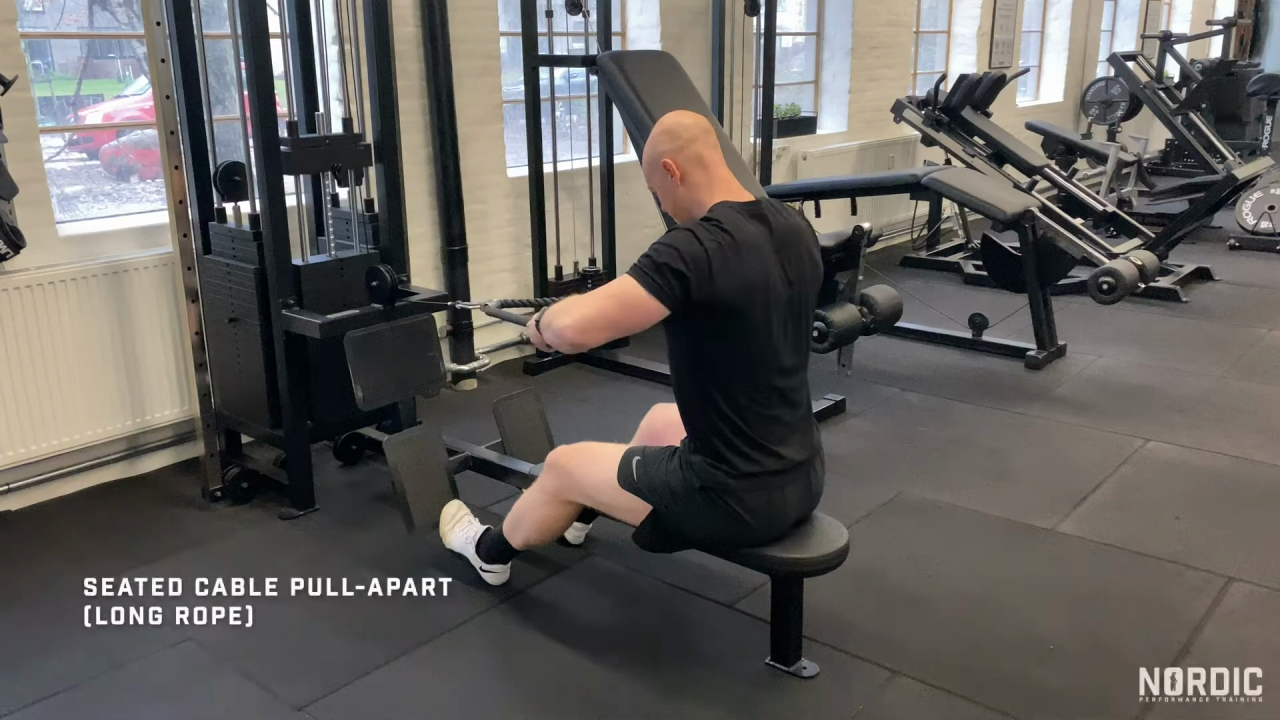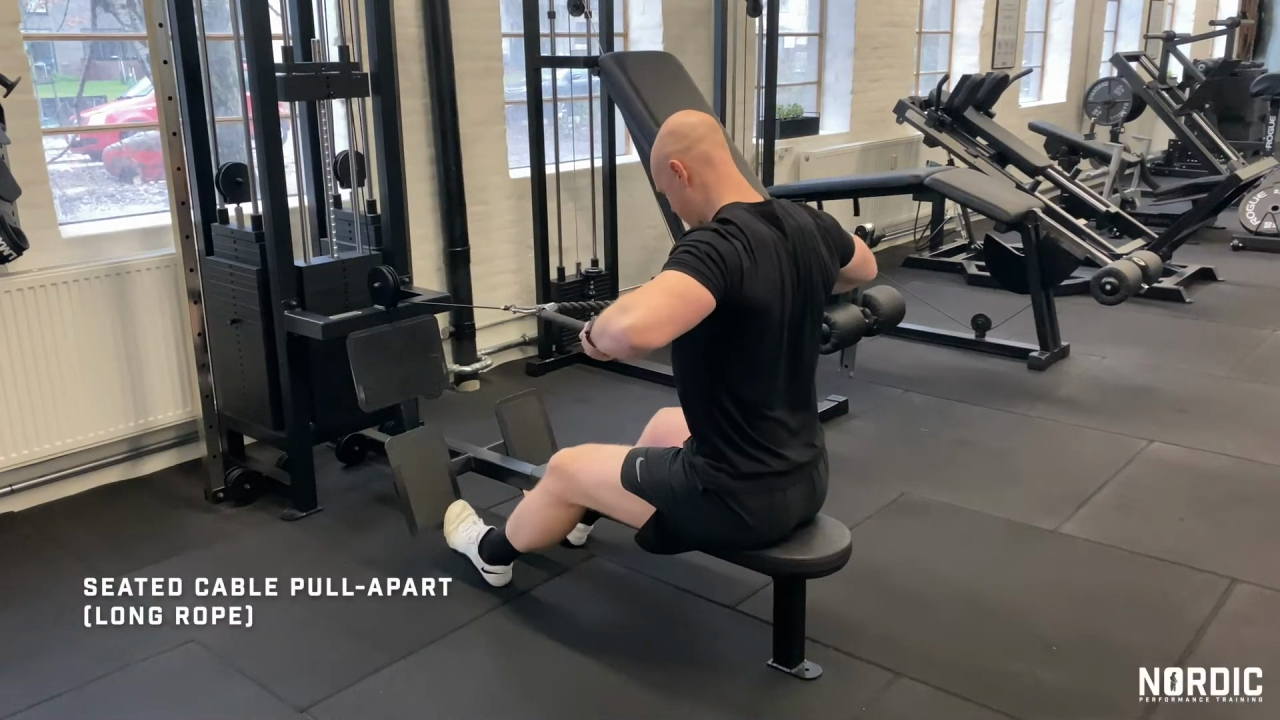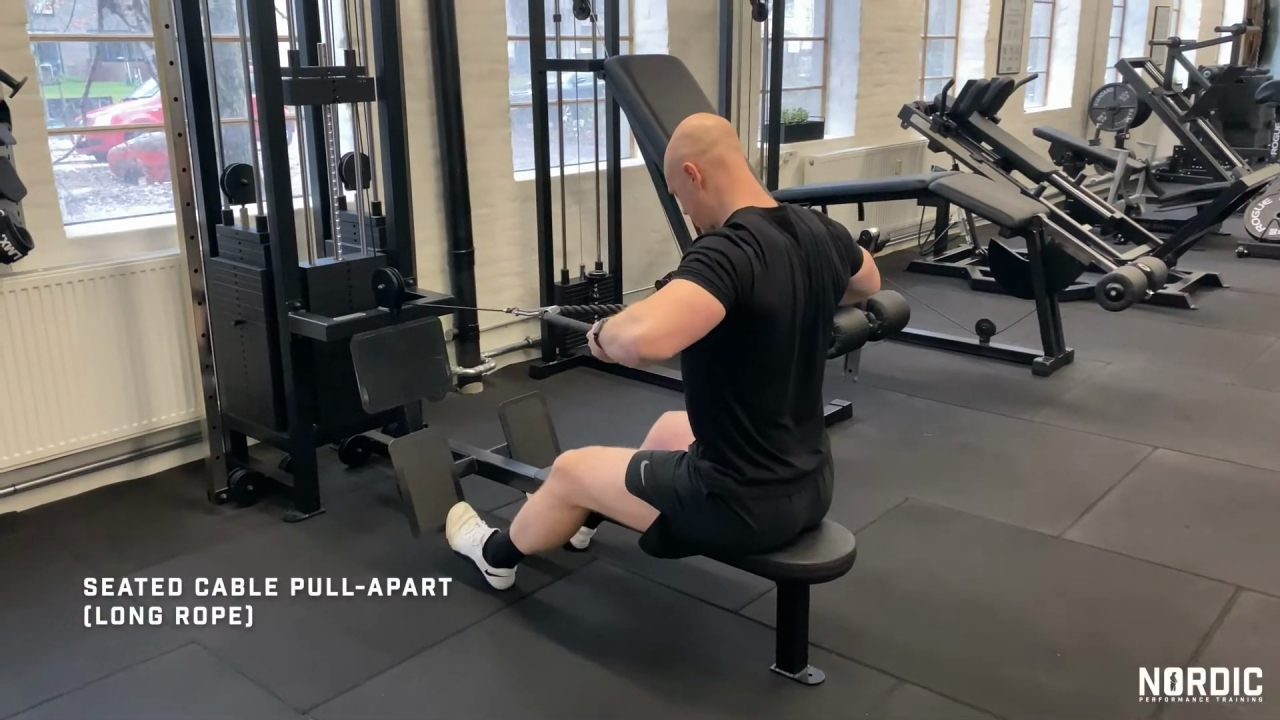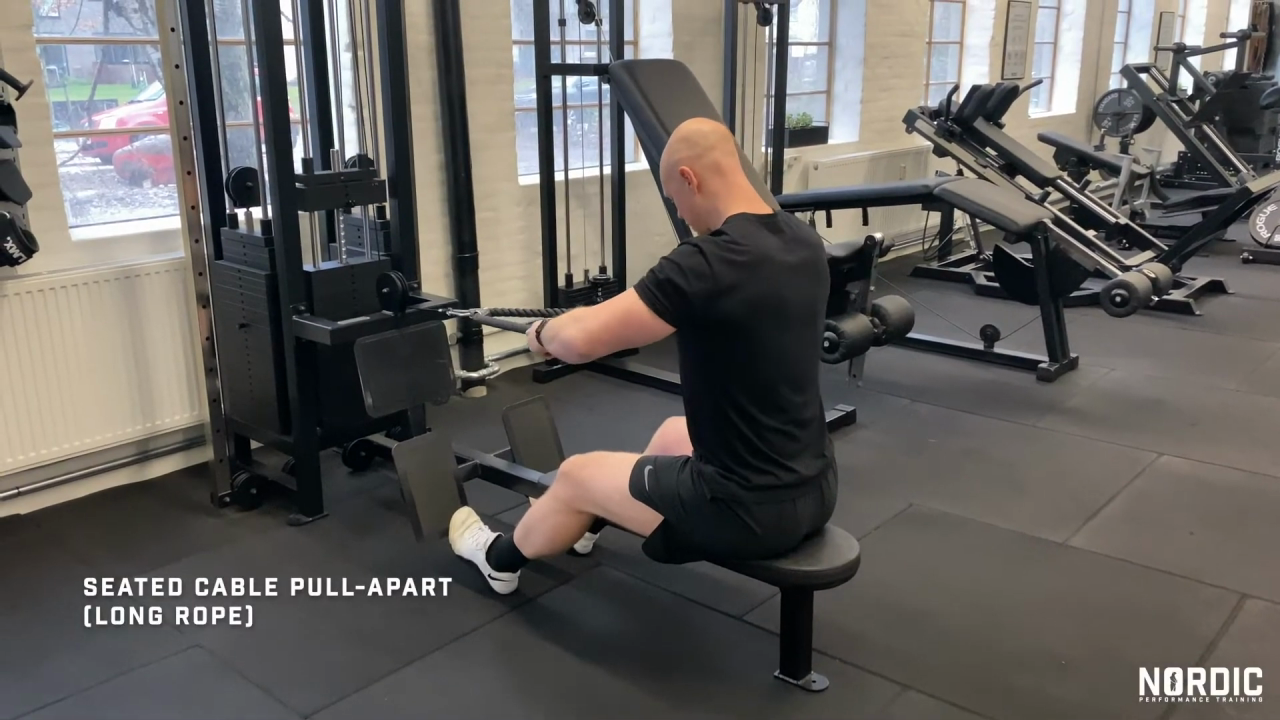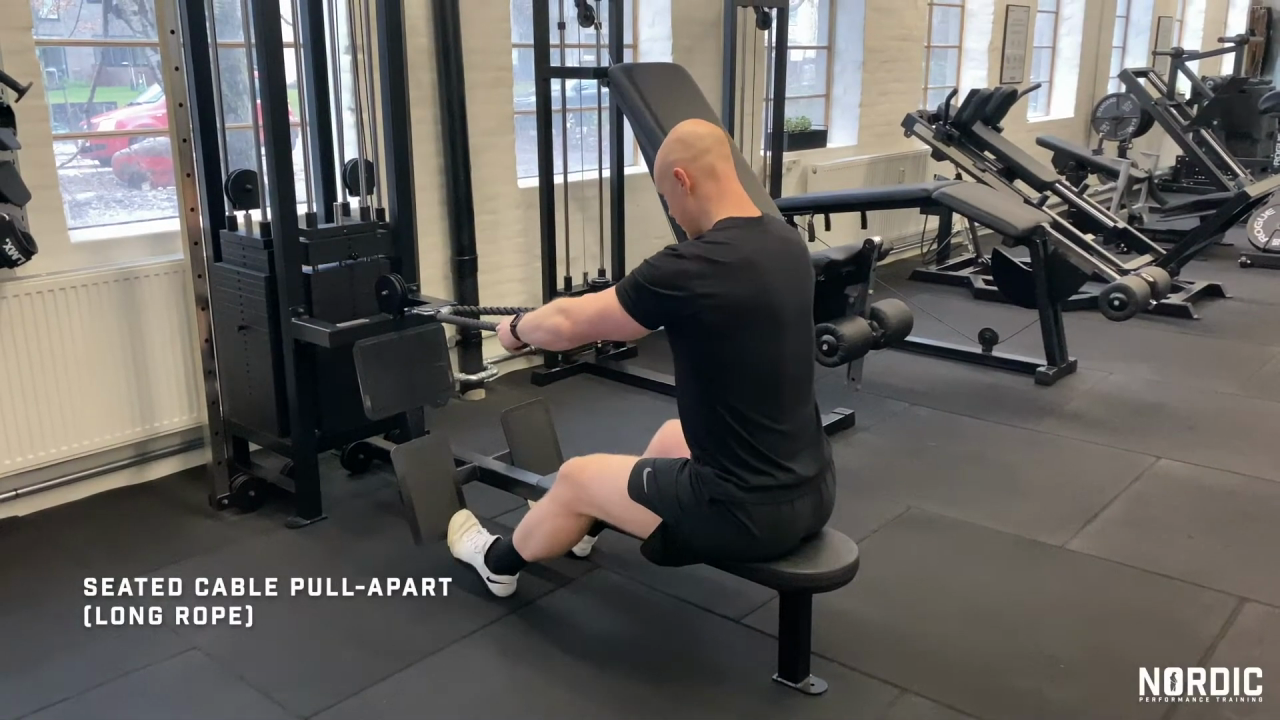
dt=1s
person 1, frame 1
left shoulder: (695, 250)
right shoulder: (793, 227)
left elbow: (573, 329)
left wrist: (540, 323)
left hip: (735, 497)
right hip: (802, 478)
left knee: (563, 466)
right knee: (661, 421)
left ankle: (490, 551)
right ankle: (578, 515)
person 1, frame 2
left shoulder: (716, 246)
right shoulder: (810, 226)
left elbow: (633, 329)
right elbow: (865, 269)
left wrist: (595, 333)
left hip: (738, 498)
right hip: (806, 480)
left knee: (566, 469)
right knee: (666, 423)
left ankle: (493, 552)
right ankle: (581, 516)
person 1, frame 3
left shoulder: (730, 252)
right shoulder: (821, 233)
left elbow: (643, 339)
right elbow: (868, 284)
left wrist: (604, 333)
left hip: (742, 504)
right hip: (811, 486)
left knee: (571, 470)
right knee: (671, 428)
left ankle: (497, 555)
right ankle: (582, 519)
person 1, frame 4
left shoulder: (707, 263)
right shoulder: (803, 242)
left elbow: (580, 340)
left wrist: (543, 334)
left hip: (750, 510)
right hip: (814, 490)
left knee: (576, 476)
right knee: (674, 434)
left ankle: (499, 559)
right ankle: (585, 524)
person 1, frame 5
left shoulder: (691, 269)
right shoulder: (786, 242)
left elbow: (569, 325)
left wrist: (517, 328)
left hip: (749, 512)
right hip: (812, 492)
left knee: (576, 479)
right knee: (673, 437)
left ankle: (498, 563)
right ankle: (583, 526)
